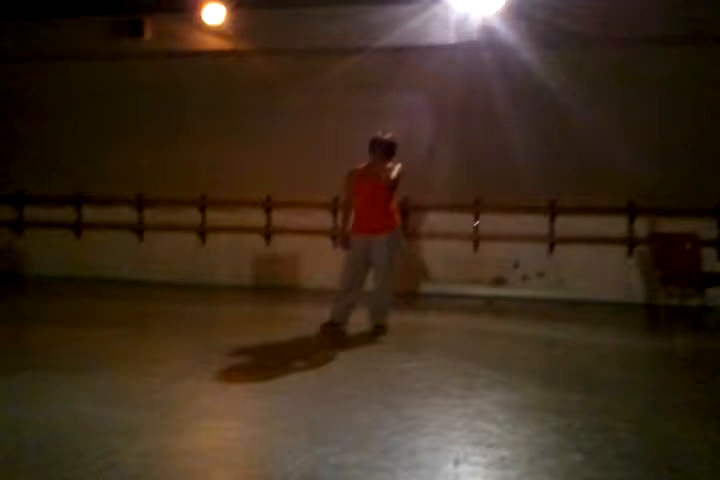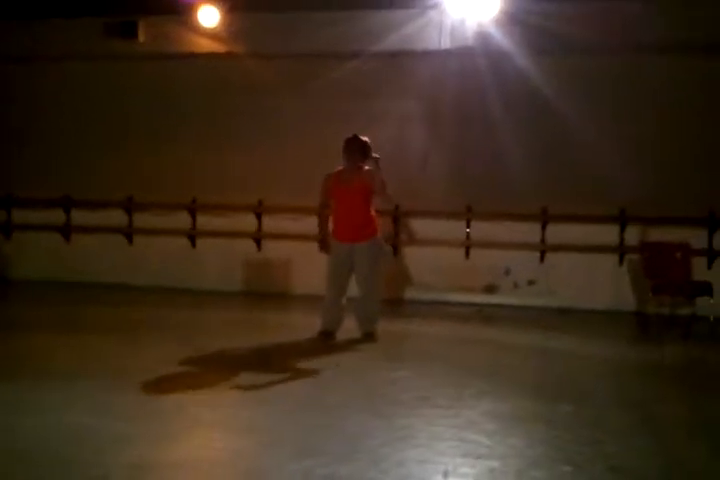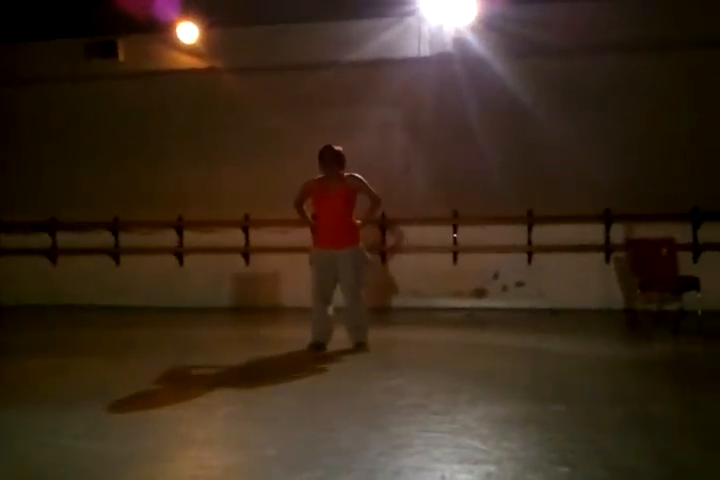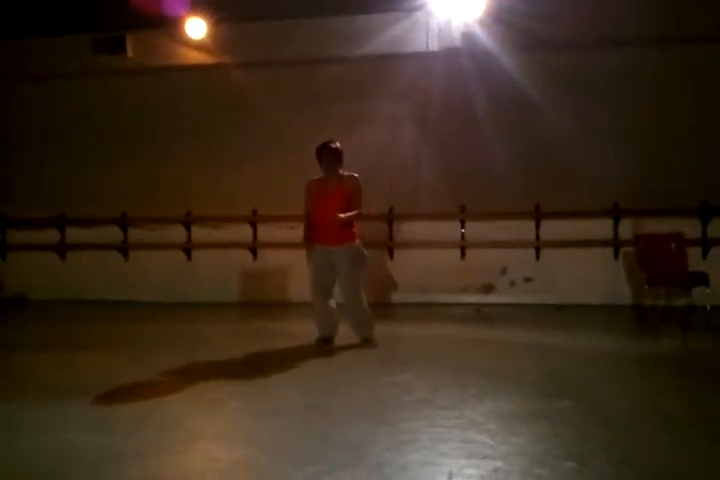
dt=0.7s
person 1, frame 1
left shoulder: (394, 170)
right shoulder: (355, 175)
left elbow: (387, 180)
right elbow: (348, 203)
left wrist: (381, 163)
right wrist: (343, 231)
left hip: (385, 234)
right hip: (359, 234)
left knee: (383, 280)
right knee: (350, 279)
left ankle: (379, 321)
right ankle: (337, 320)
person 1, frame 2
left shoulder: (369, 175)
right shoulder: (331, 179)
left elbow: (384, 195)
right elbow: (323, 208)
left wrist: (376, 165)
right wrist: (322, 235)
left hip: (367, 240)
right hip: (339, 241)
left knee: (369, 287)
right knee: (334, 286)
left ankle: (368, 328)
right ankle: (329, 327)
person 1, frame 3
left shoulder: (352, 181)
right shoulder: (312, 185)
left elbow: (375, 200)
right elbow: (298, 203)
left wrist: (361, 221)
right wrist: (310, 222)
left hip: (349, 248)
right hip: (321, 249)
left knee: (353, 295)
right knee: (320, 296)
left ankle: (359, 338)
right ankle: (320, 338)
person 1, frame 4
left shoulder: (351, 180)
right shoulder: (312, 185)
left elbow: (358, 208)
right elbow: (309, 215)
left wrist: (346, 217)
right wrist: (308, 233)
left hip: (346, 245)
right hip: (319, 246)
left knee: (352, 292)
right knee: (320, 293)
left ankle: (366, 333)
right ankle: (326, 333)
